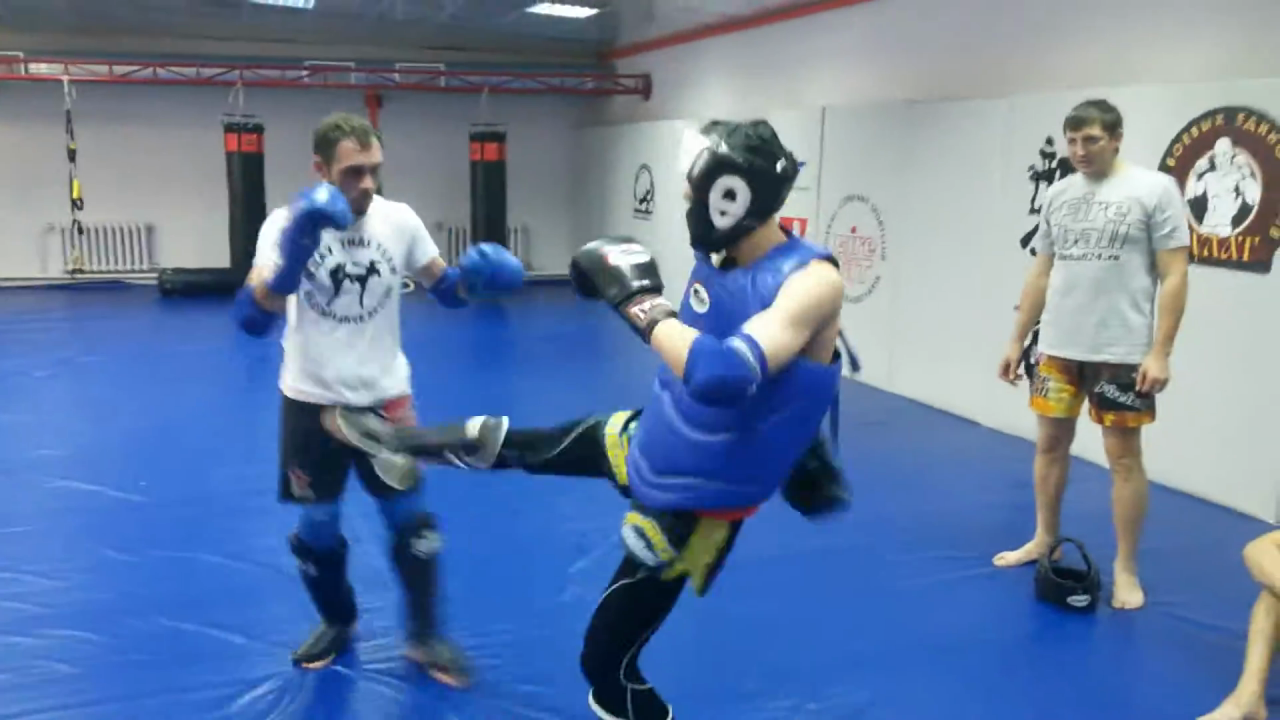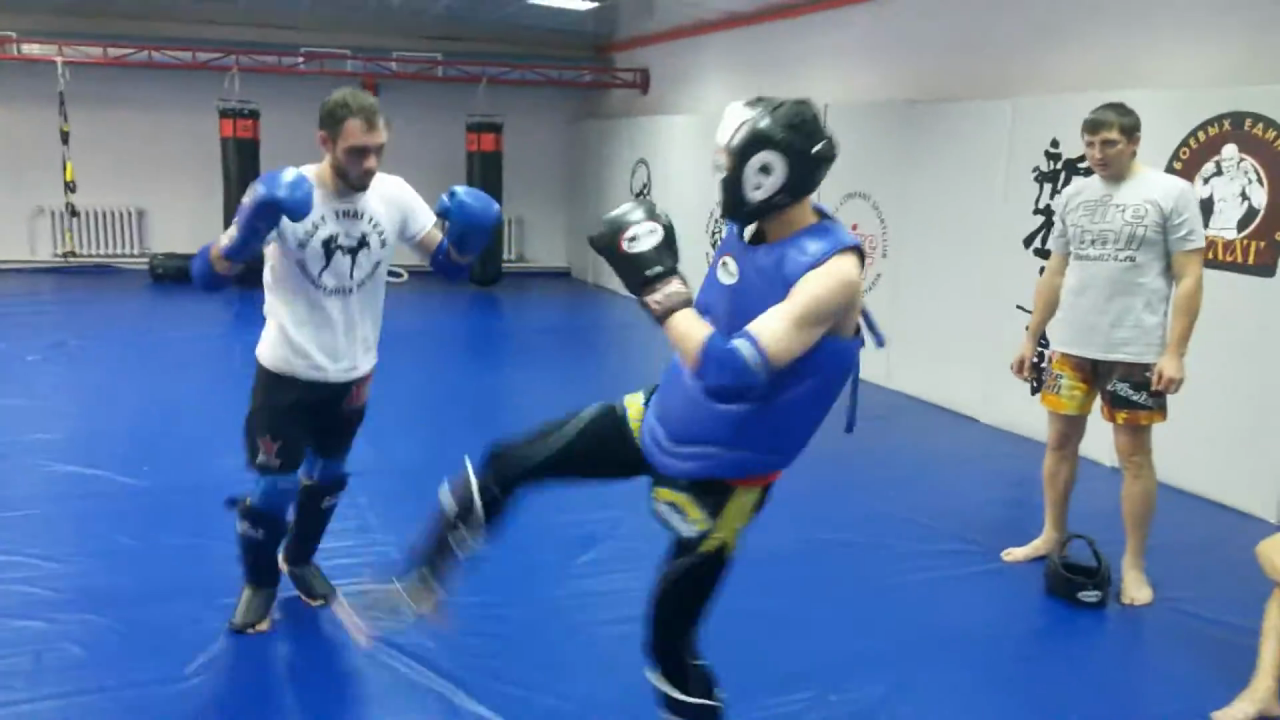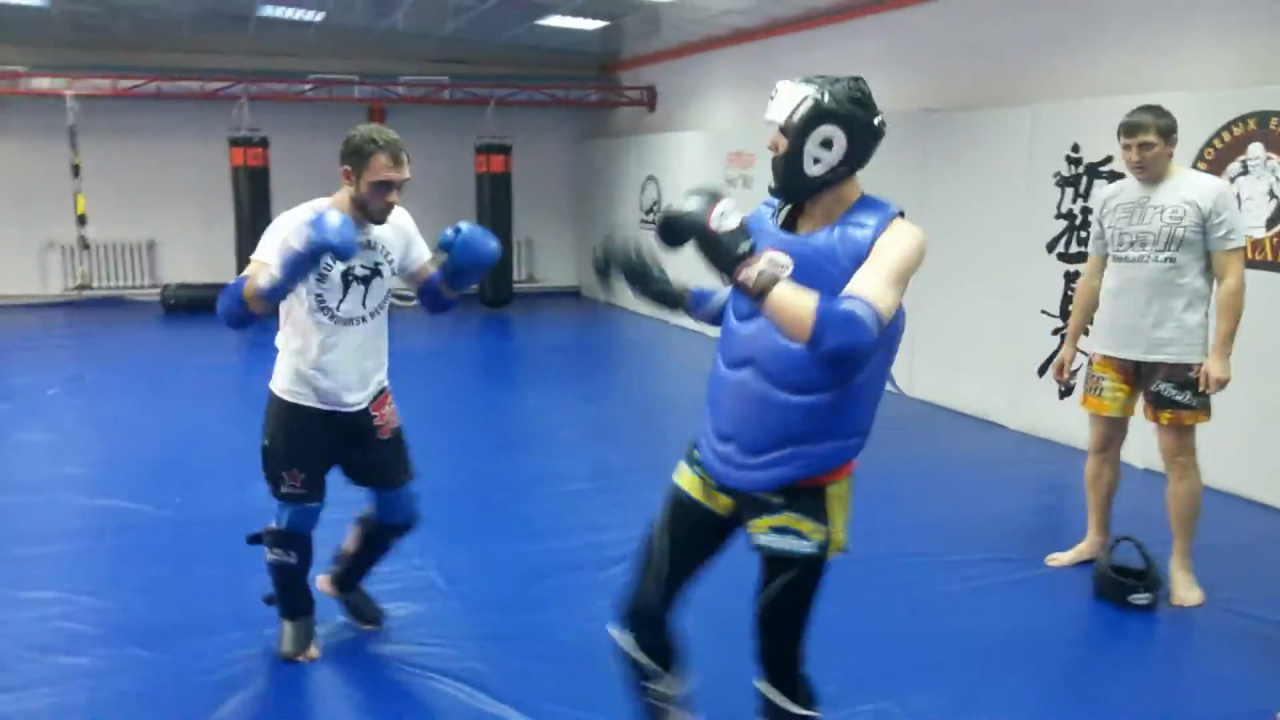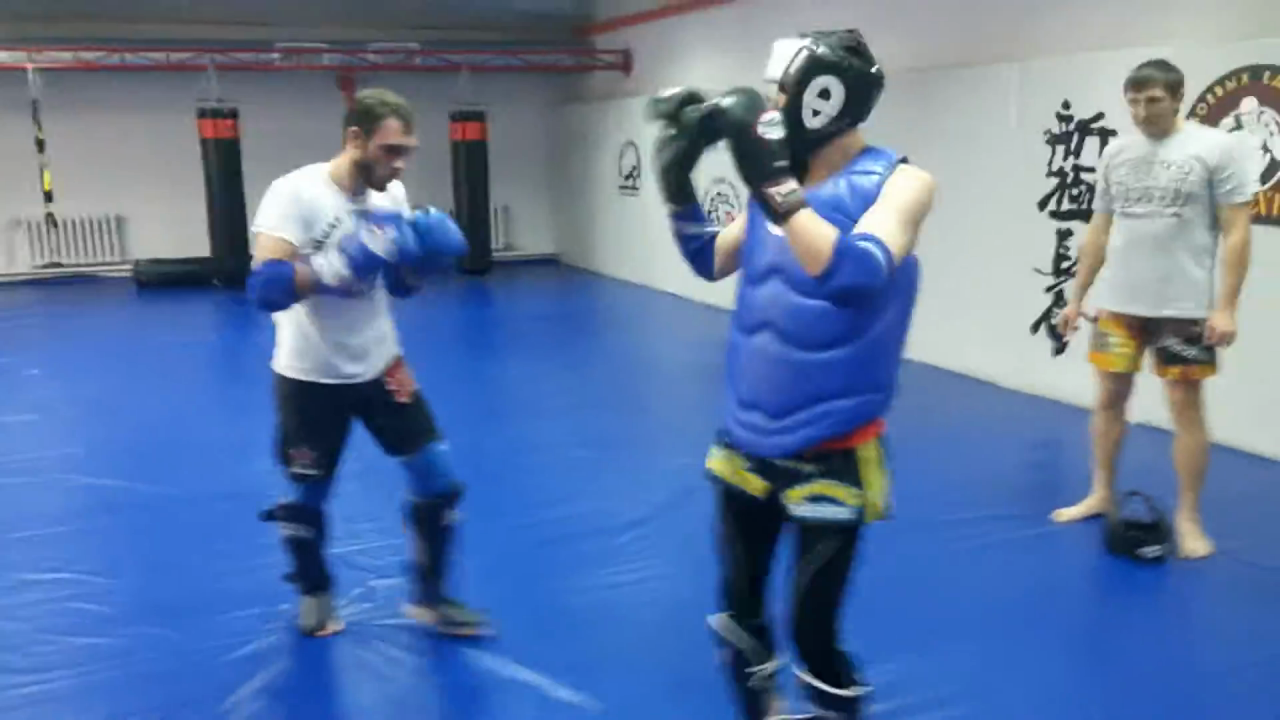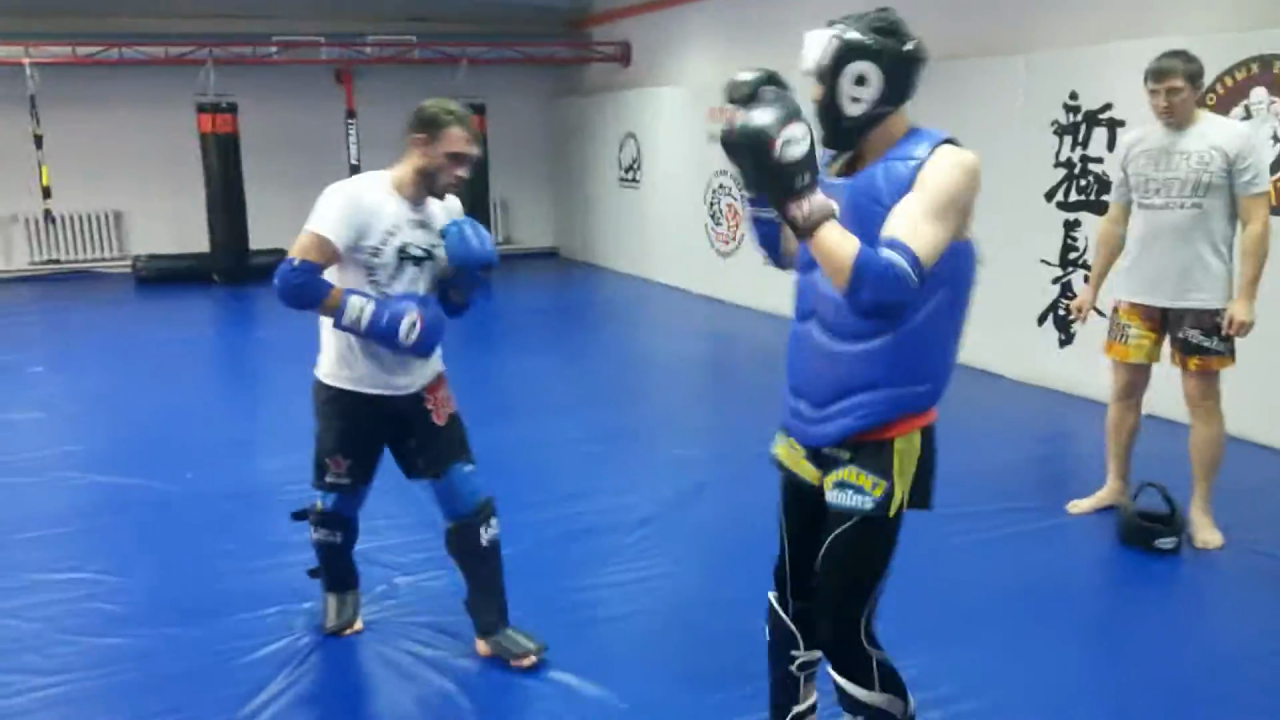
dt=0.2s
person 1, frame 1
left shoulder: (812, 280)
right shoulder: (719, 257)
left elbow: (722, 378)
left wrist: (640, 298)
left hip: (697, 505)
right hip: (648, 439)
left knee: (606, 658)
right knee: (505, 441)
right ankle: (404, 444)
person 1, frame 2
left shoulder: (836, 268)
right shoulder: (748, 229)
left elbow: (733, 374)
left wrist: (655, 279)
left hip: (721, 475)
right hip: (660, 418)
left knee: (670, 643)
right knee: (508, 462)
right ankle: (421, 586)
person 1, frame 3
left shoulder: (890, 235)
right shoulder: (765, 219)
left elbow: (842, 340)
left wrist: (745, 261)
right wrist: (661, 286)
left hip: (801, 484)
right hip: (717, 462)
left knee: (778, 659)
right knee: (643, 618)
person 1, frame 4
left shoulder: (900, 183)
right shoulder: (784, 179)
left elbow: (850, 277)
right elbow: (710, 262)
left wrist: (771, 183)
right wrist: (676, 174)
left hip: (831, 449)
right hip: (746, 437)
left knee: (813, 635)
right knee: (737, 614)
person 1, frame 5
left shoulder: (945, 165)
right shoulder: (848, 166)
left elbow: (881, 288)
right elbow: (785, 251)
left wrist: (799, 187)
right wrist: (757, 162)
left hip: (883, 437)
right hip: (818, 426)
left knee: (847, 633)
right knee: (794, 591)
person 2, frame 1
left shoulder: (400, 220)
right shoulder: (288, 224)
left elbow: (448, 287)
right elbow: (250, 317)
left wrist: (483, 272)
right wrist: (293, 254)
left hip: (384, 395)
right hip: (312, 399)
left knee: (409, 516)
right knee: (316, 527)
left ankle: (427, 635)
right ankle: (337, 622)
person 2, frame 2
left shoulder: (395, 195)
right shoulder: (279, 197)
left elbow: (450, 264)
right elbow: (207, 275)
left wrist: (470, 233)
right wrist: (248, 230)
left hip: (350, 371)
right hip: (288, 369)
left knee: (328, 475)
right knee: (272, 490)
left ankle: (297, 559)
right ankle: (257, 584)
person 2, frame 3
left shoulder: (398, 225)
right shoulder: (297, 227)
left elbow: (438, 297)
right elbow: (234, 309)
left wrist: (463, 268)
right wrist: (290, 269)
left hip: (367, 396)
right hip: (303, 400)
left knee: (399, 509)
right knee: (296, 519)
left ankle: (343, 581)
right ankle: (296, 617)
person 2, frame 4
left shoulder: (393, 197)
right shoulder: (294, 194)
right elbow: (266, 288)
left wrist: (424, 257)
right wrist: (359, 259)
left hip: (380, 365)
right hip: (311, 375)
left knee: (438, 479)
right knee: (307, 497)
left ankle: (431, 595)
right ankle: (314, 592)
person 2, frame 5
left shoulder: (449, 211)
right shoulder: (354, 199)
right elbow: (292, 281)
left wrist: (470, 276)
right wrist: (380, 318)
left hip: (421, 381)
right hip: (352, 385)
left knee: (468, 500)
right knee: (340, 502)
left ankle: (492, 628)
right ankle: (341, 589)
person 3, frame 1
left shoulder: (1155, 189)
right shoulder: (1057, 195)
left elbow: (1174, 277)
left wrist: (1159, 351)
right wrist: (1017, 341)
left hip: (1121, 353)
right hip: (1057, 347)
left knee: (1123, 457)
right knee: (1050, 444)
left ankle: (1125, 568)
right ankle: (1044, 539)
person 3, frame 2
left shoulder: (1172, 193)
right shoulder: (1074, 195)
left elbow: (1189, 279)
left wrist: (1174, 352)
right wrist: (1032, 337)
left hip: (1134, 352)
right hip: (1071, 345)
left knee: (1133, 455)
right knee: (1060, 440)
left ankle: (1134, 565)
right ankle: (1051, 536)
person 3, frame 3
left shoulder: (1210, 193)
right shoulder: (1110, 197)
left elbow: (1232, 277)
right elbow: (1093, 274)
left wrist: (1221, 352)
right wrist: (1070, 340)
left hip: (1176, 353)
right hip: (1111, 348)
left knee: (1178, 455)
right knee: (1102, 443)
left ankle: (1182, 566)
right ankle: (1096, 538)
person 3, frame 4
left shoulder: (1216, 148)
right shoulder: (1117, 152)
left elbow: (1237, 231)
right elbow: (1099, 230)
left wrist: (1226, 305)
right wrist: (1077, 296)
left hip: (1184, 307)
right hip: (1118, 303)
left knee: (1185, 408)
right knee: (1109, 397)
left ankle: (1188, 518)
right ankle: (1101, 494)
person 3, frame 5
left shoulder: (1235, 138)
right shoulder: (1134, 143)
left elbow: (1256, 222)
right elbow: (1115, 221)
left wrist: (1246, 296)
right wrist: (1091, 285)
left hip: (1202, 299)
right hip: (1138, 294)
left knee: (1202, 399)
right knee: (1124, 388)
left ankle: (1200, 509)
right ankle: (1115, 487)
